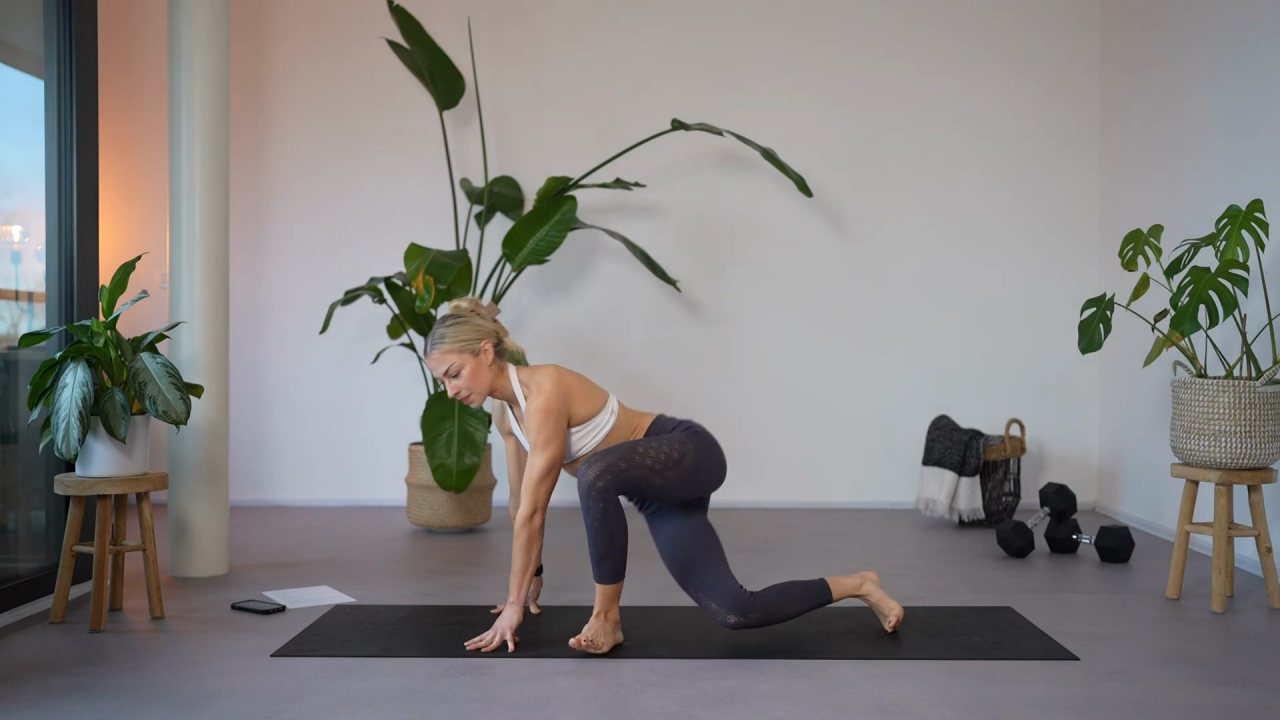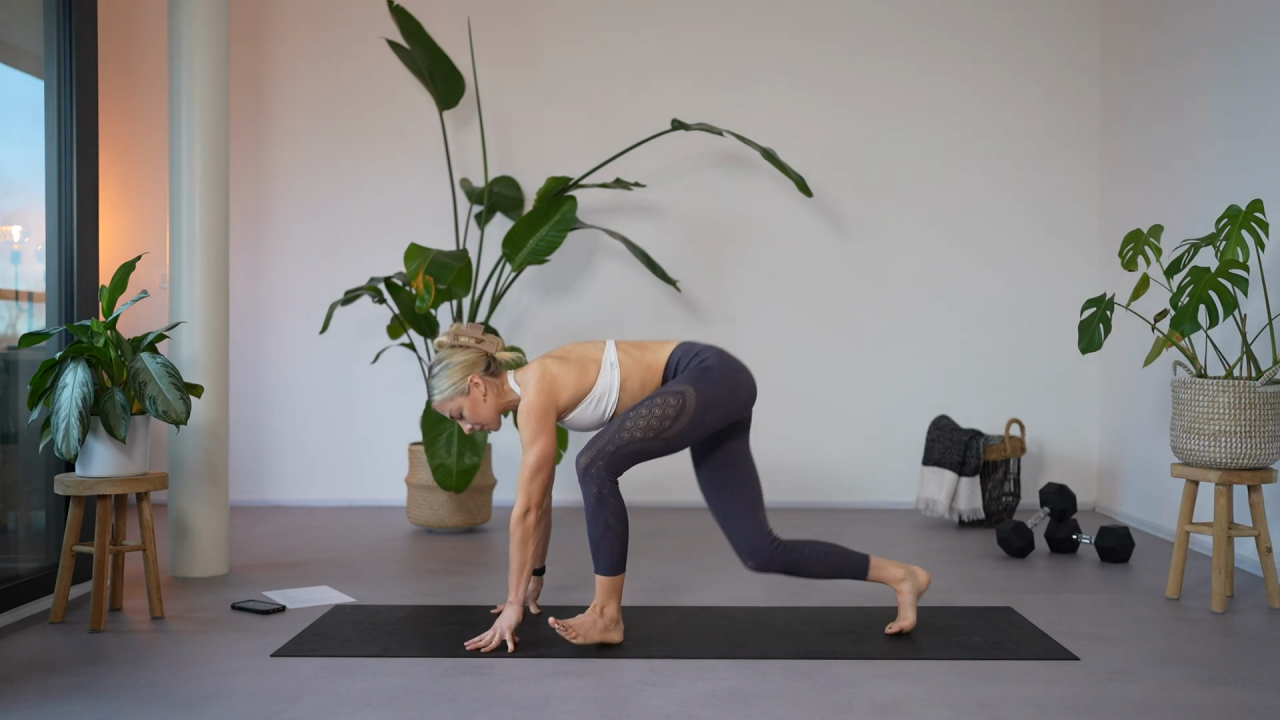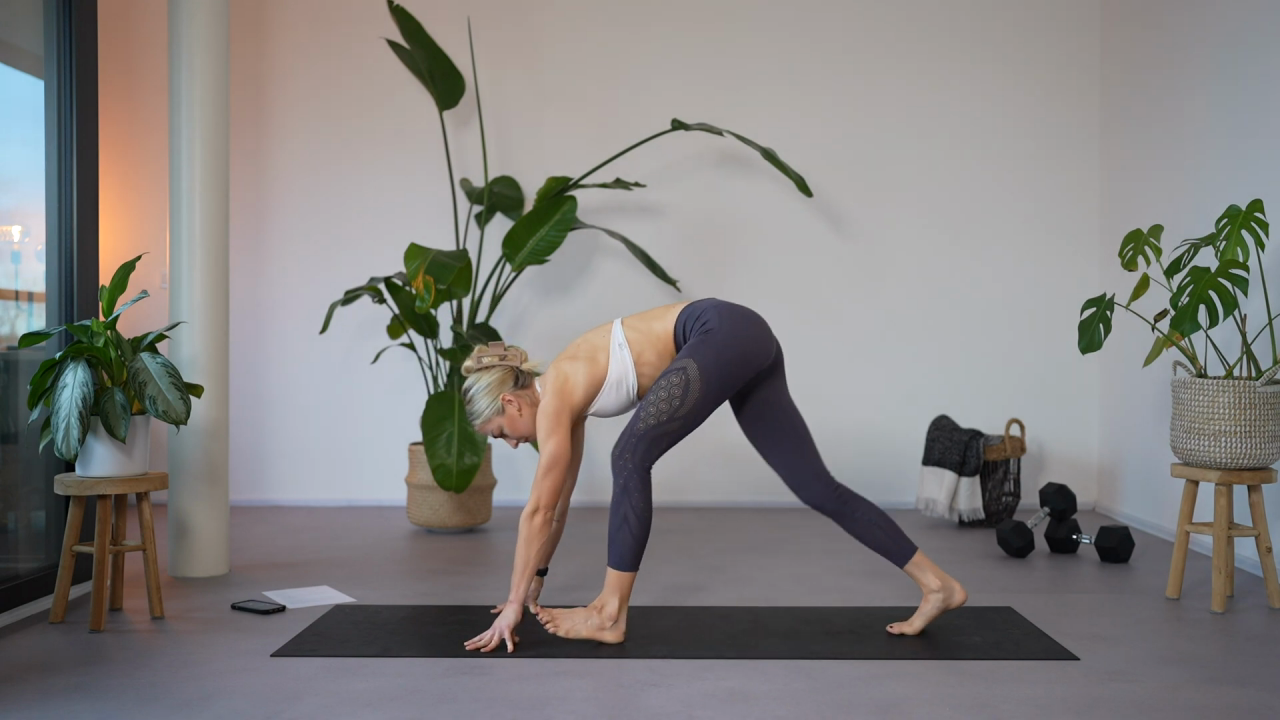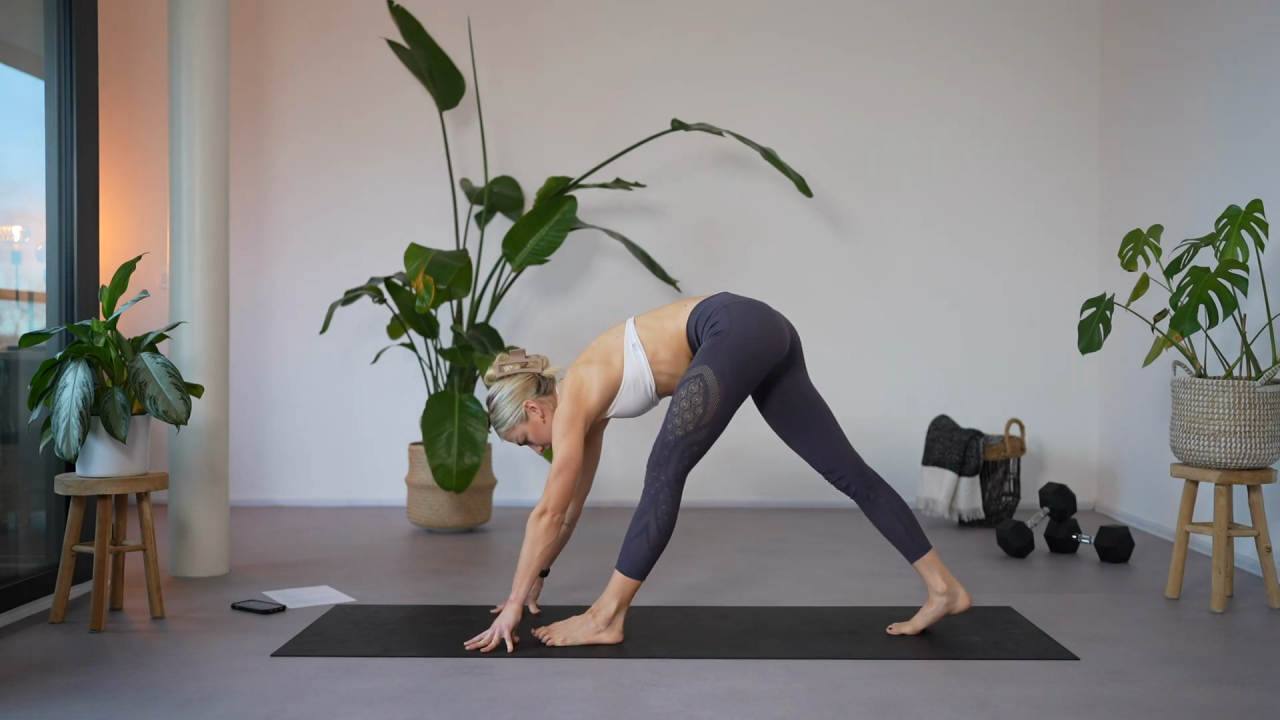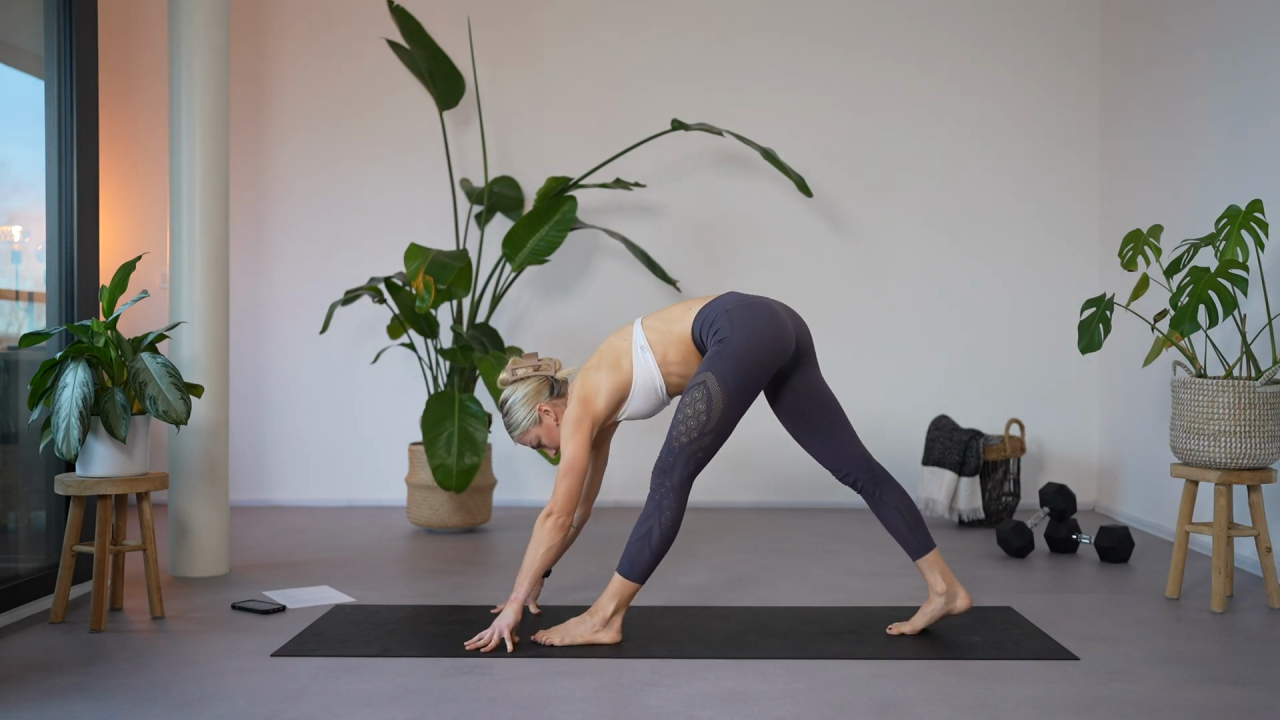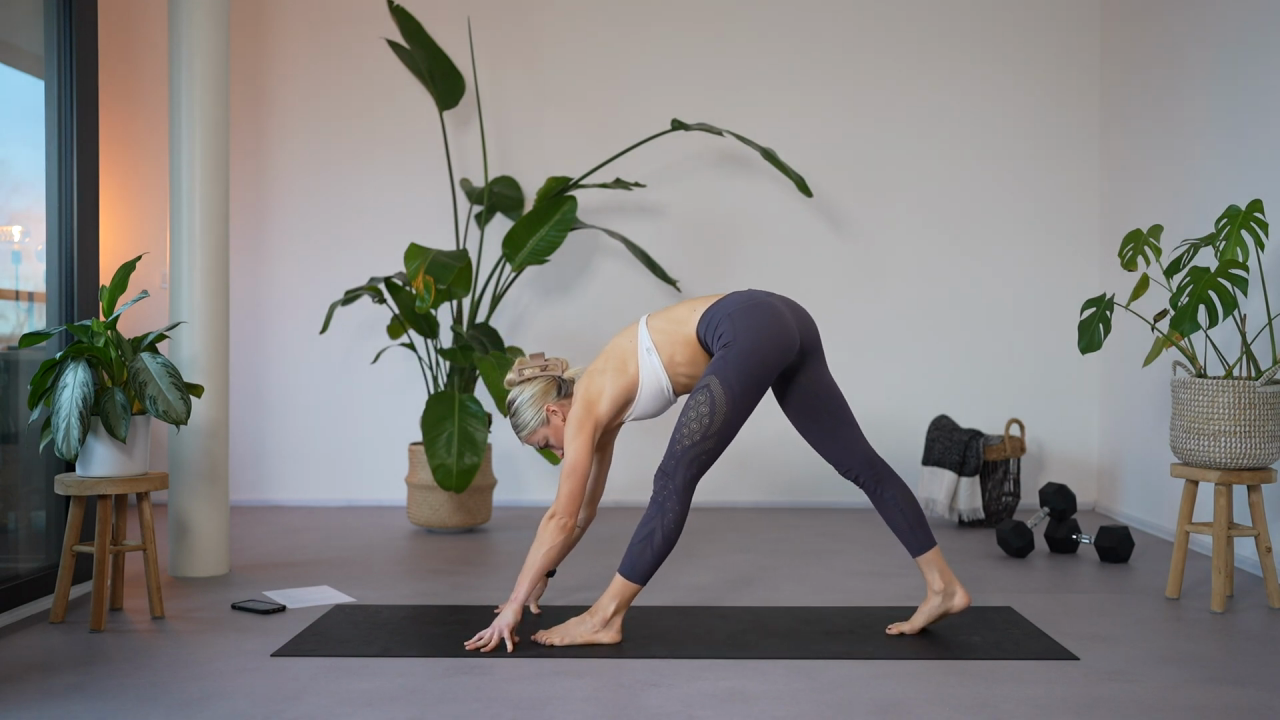
dt=0.4s
person 1, frame 1
left shoulder: (543, 391)
right shoulder: (506, 410)
left elbow: (533, 512)
right elbow: (521, 502)
left wrist: (514, 605)
right wrist: (531, 578)
left hip: (687, 453)
right hip: (658, 492)
left knee: (596, 477)
right knee: (734, 612)
left ankle: (606, 618)
right ankle: (857, 585)
person 1, frame 2
left shoulder: (535, 393)
right shoulder: (530, 397)
left elbow: (525, 510)
right elbow: (539, 503)
left wrist: (512, 606)
right wrist: (531, 576)
left hip: (708, 375)
right hip: (710, 388)
left knee: (597, 467)
right knee: (758, 553)
left ankle: (607, 616)
right ankle: (901, 575)
person 1, frame 3
left shoulder: (554, 396)
right shoulder: (567, 395)
left elbow: (538, 510)
right elbow: (559, 501)
left wrist: (514, 603)
right wrist: (535, 575)
left hip: (725, 333)
right hip: (744, 342)
left knee: (631, 457)
right knee: (814, 486)
left ankle: (609, 613)
right ankle: (936, 584)
person 1, frame 4
left shoulder: (570, 401)
right shoulder: (587, 399)
left elbow: (548, 513)
right elbow: (572, 505)
left wrist: (515, 602)
right wrist: (535, 577)
left hip: (738, 329)
right hip: (762, 331)
left knee: (665, 471)
right knee: (845, 470)
left ankle: (606, 618)
right ankle: (944, 588)
person 1, frame 5
left shoulder: (581, 404)
right shoulder: (599, 400)
left elbow: (557, 515)
right elbow: (580, 509)
left wrist: (516, 601)
right wrist: (536, 578)
left hip: (745, 330)
right hip: (773, 326)
left knee: (671, 478)
right knee: (854, 466)
left ankle: (604, 617)
right ankle: (944, 588)
person 1, frame 6
left shoulder: (585, 407)
right shoulder: (602, 400)
left elbow: (561, 517)
right elbow: (585, 509)
left wrist: (515, 602)
right wrist: (540, 577)
left hip: (751, 330)
right hip: (780, 321)
left knee: (675, 479)
right knee: (858, 463)
left ankle: (604, 618)
right ankle: (943, 587)
